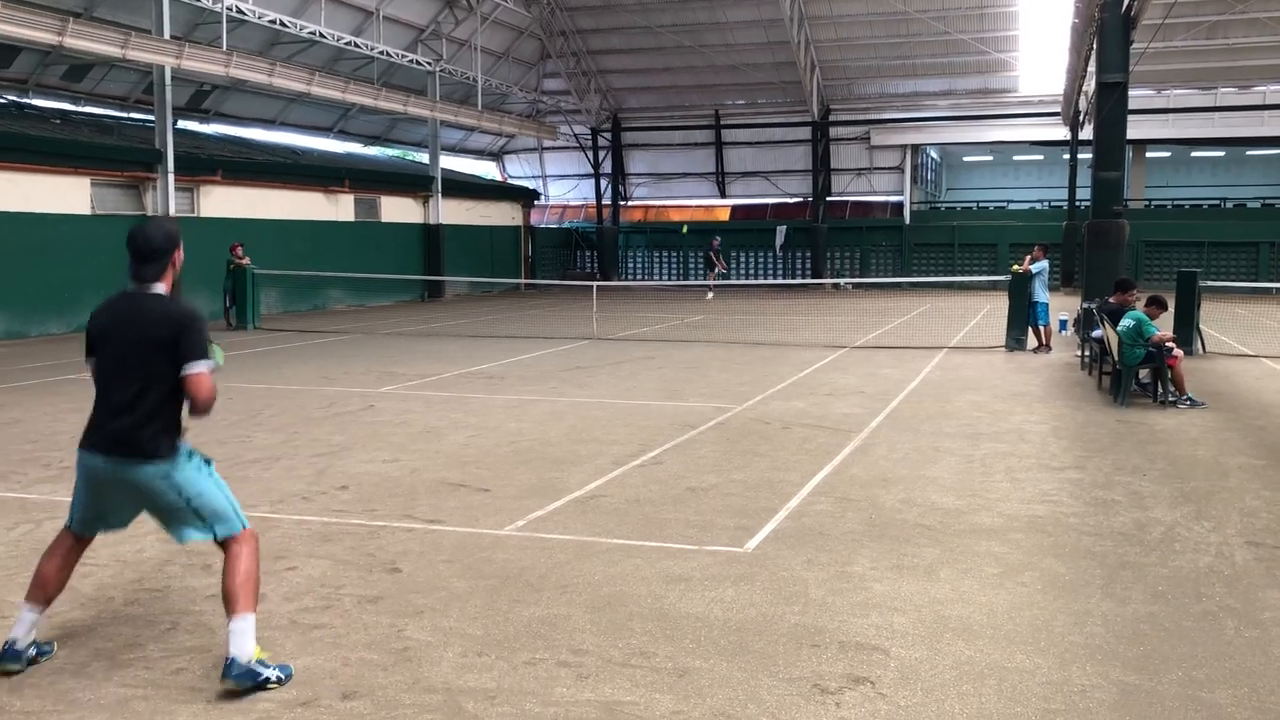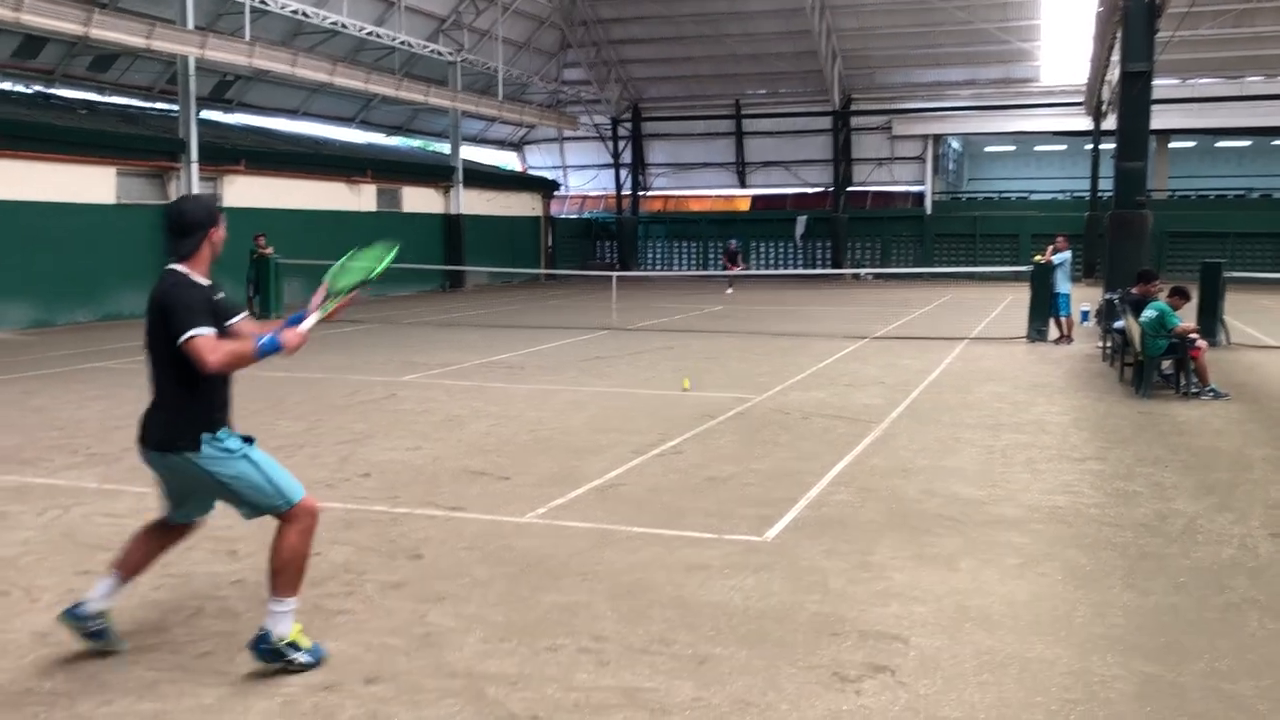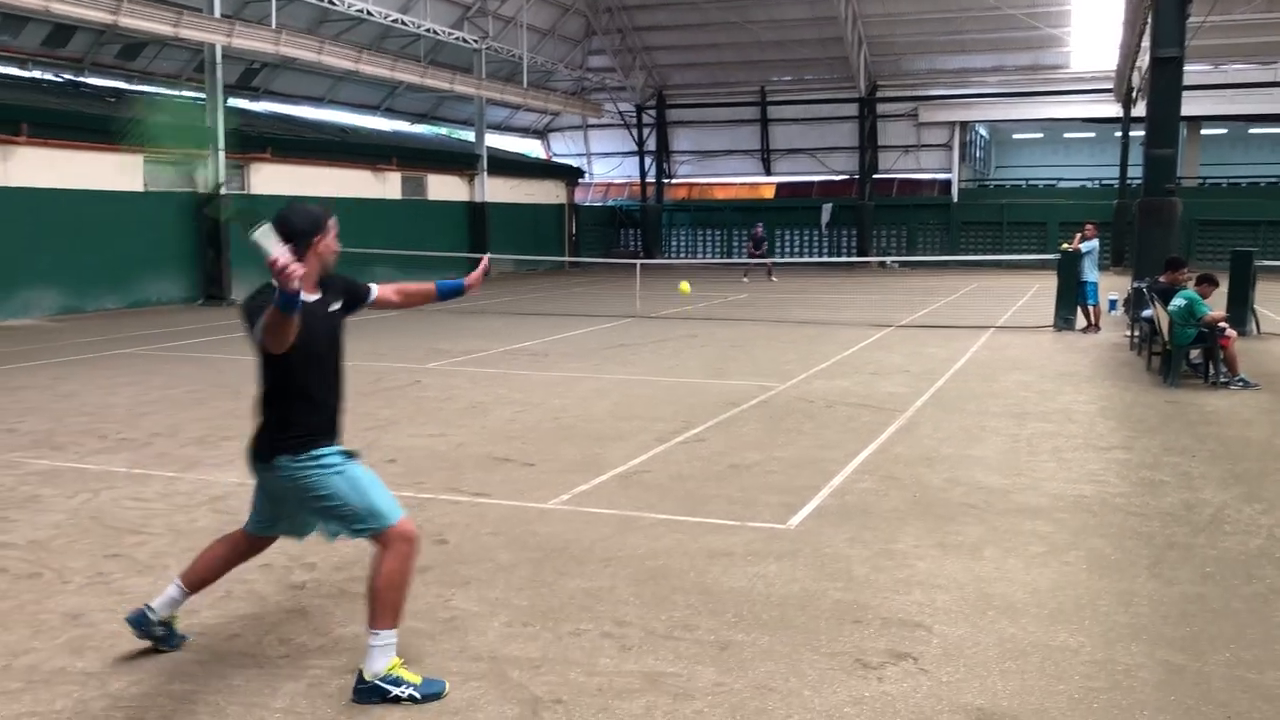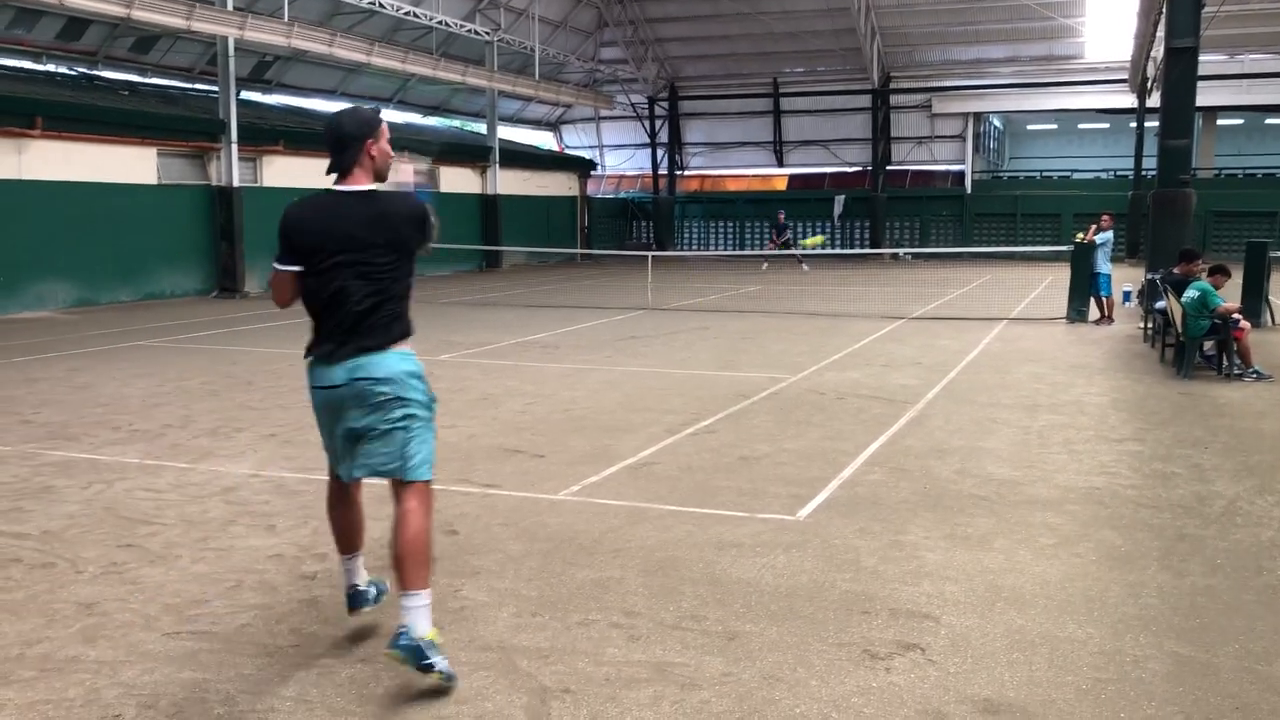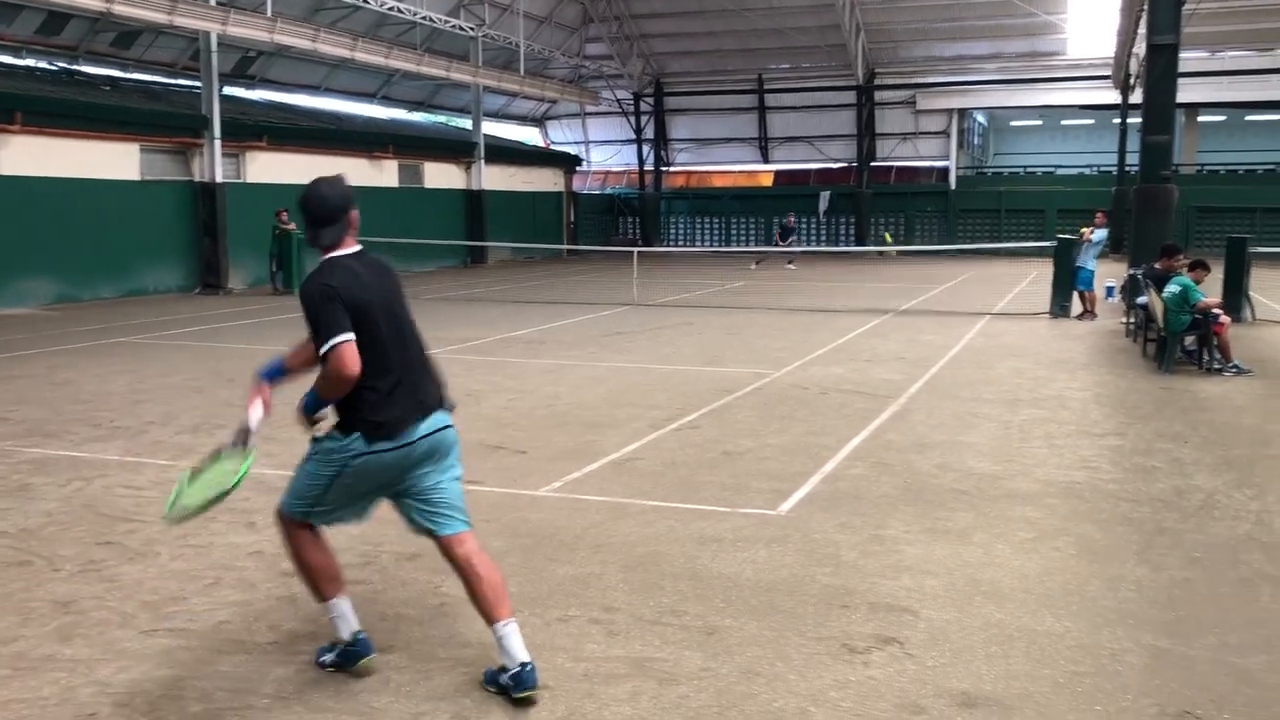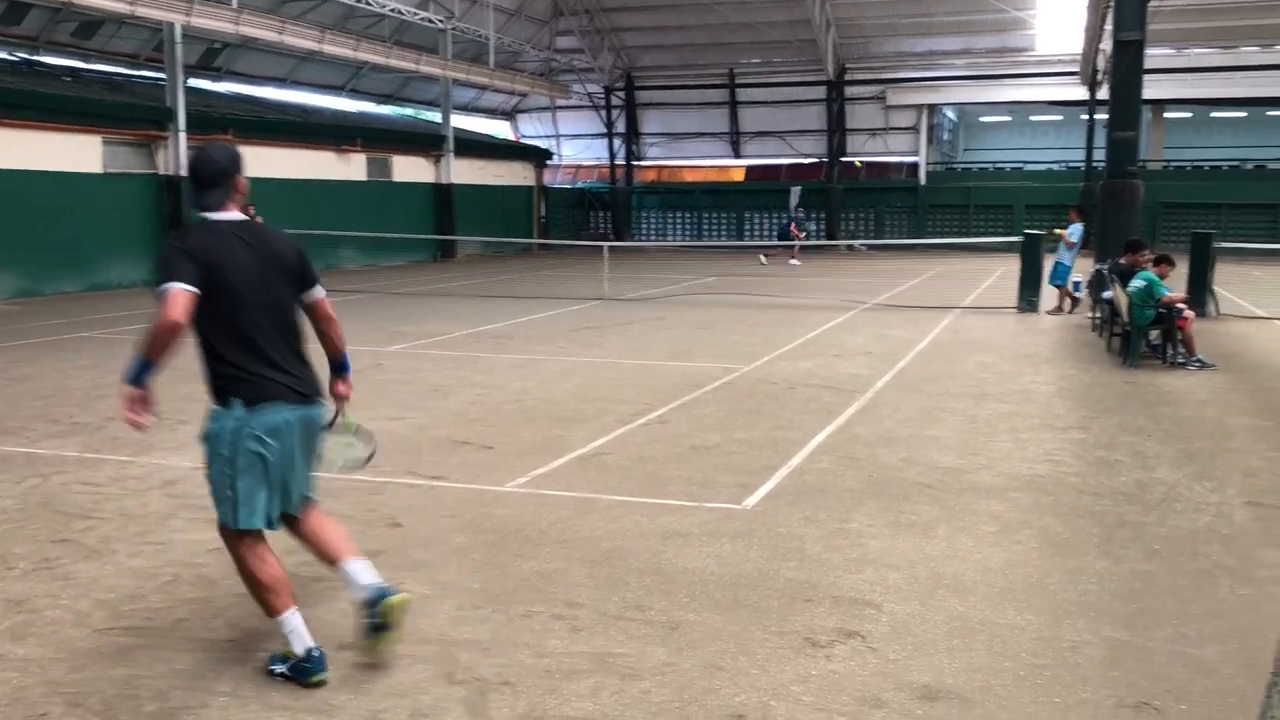
dt=0.3s
person 1, frame 1
left shoulder: (103, 314)
right shoulder: (183, 318)
right elbow: (203, 395)
right wrist: (194, 408)
left hip: (99, 454)
right hip: (155, 458)
left knee: (74, 536)
right knee: (241, 541)
right ankle: (243, 659)
person 1, frame 2
left shoulder: (201, 290)
right shoulder: (176, 294)
left elbow: (247, 333)
right elbow: (212, 359)
left wrist: (302, 319)
right wrist: (278, 344)
left hip: (182, 437)
right hip: (197, 440)
left knee: (179, 520)
right knee: (302, 511)
left ankle: (90, 610)
right ankle: (278, 633)
person 1, frame 3
left shoulder: (333, 292)
right shoulder: (266, 304)
left elbow: (394, 294)
right elbow: (276, 340)
left wrist: (459, 286)
right wrist: (291, 299)
left hip: (303, 450)
right hip: (299, 455)
left knee: (256, 535)
right knee: (399, 535)
left ankle: (156, 614)
right ankle: (378, 671)
person 1, frame 4
left shoulder: (299, 215)
right shoulder: (405, 208)
left elbow: (282, 295)
right elbow: (427, 233)
left hip: (328, 370)
right hip: (388, 367)
left knee: (343, 478)
right knee: (413, 492)
left ankle: (357, 584)
right ankle: (416, 630)
person 1, frame 5
left shoulder: (320, 285)
right shoulder: (377, 269)
left elbow: (346, 369)
left wrist: (313, 402)
right wrist: (271, 373)
left hip: (368, 438)
right hip: (430, 428)
left knee: (297, 520)
right knee: (458, 542)
left ankle: (350, 639)
right ankle: (518, 664)
person 1, frame 6
left shoulder: (187, 246)
right shoulder: (282, 243)
left elbow: (172, 318)
right elbow: (324, 315)
left wrist: (137, 378)
right wrist: (342, 370)
left hip: (250, 412)
right hip: (305, 403)
left knee: (243, 533)
right knee: (299, 513)
left ankle: (303, 654)
right ankle: (373, 588)
